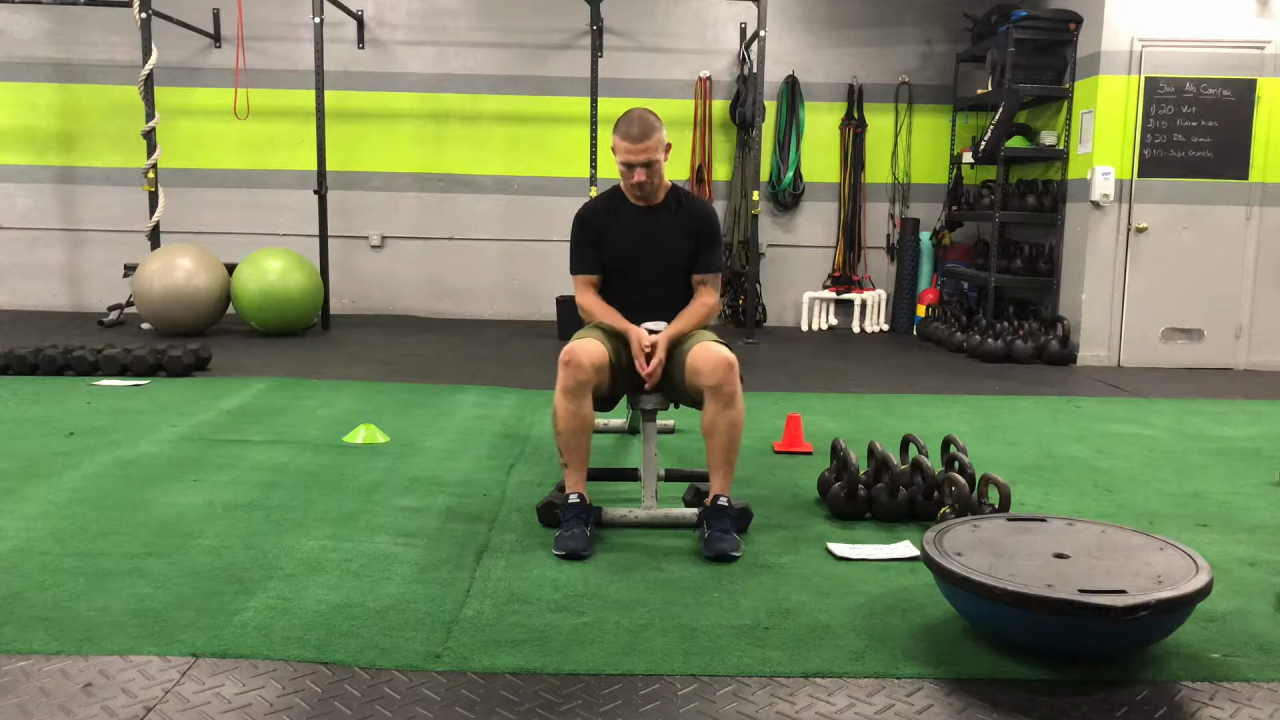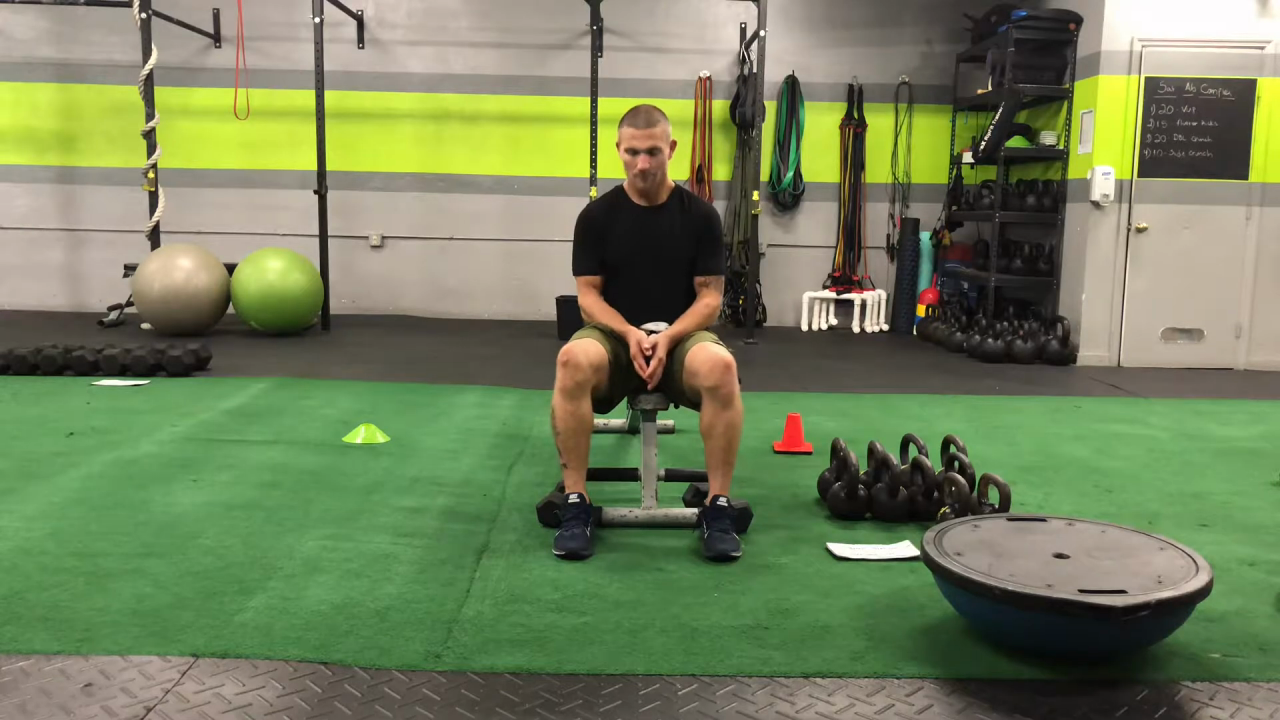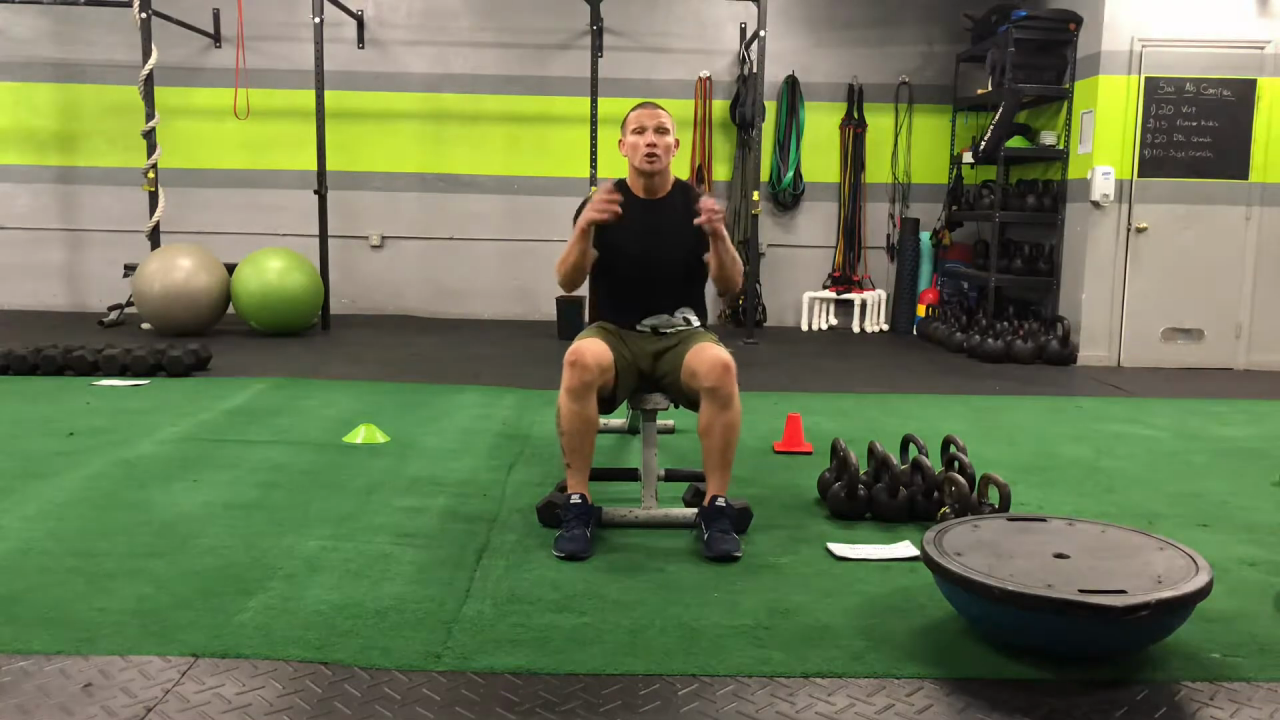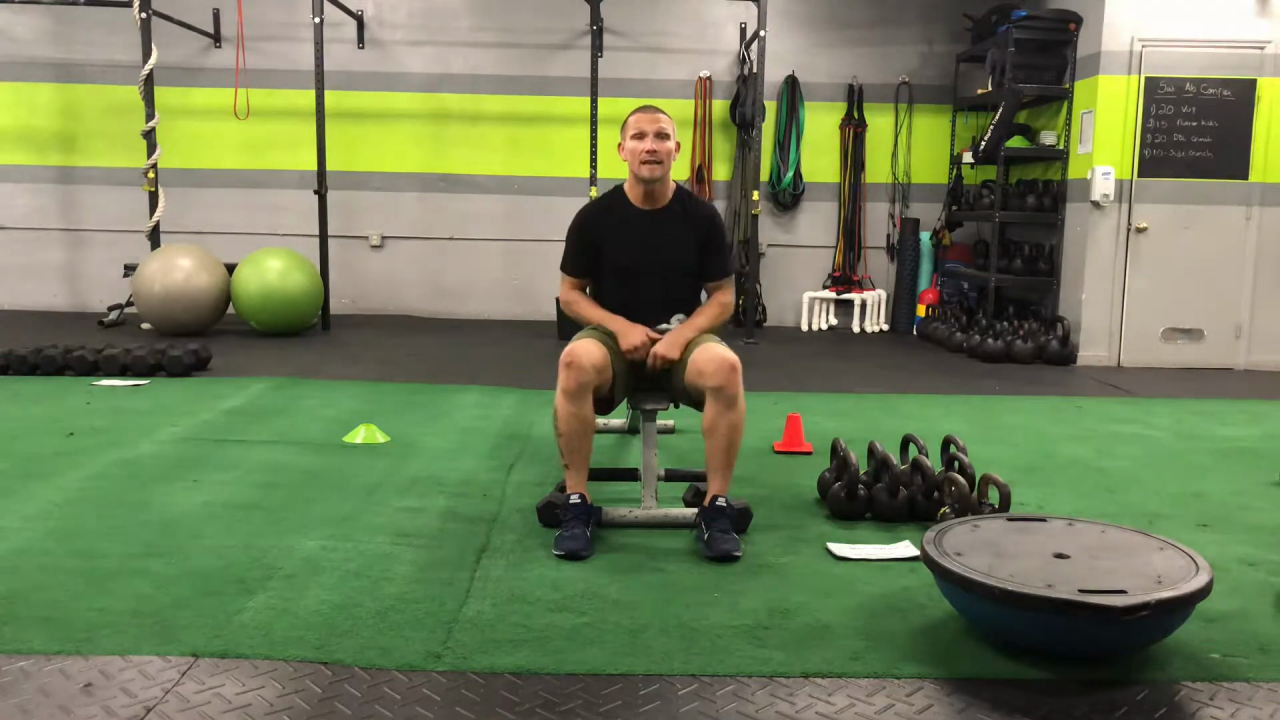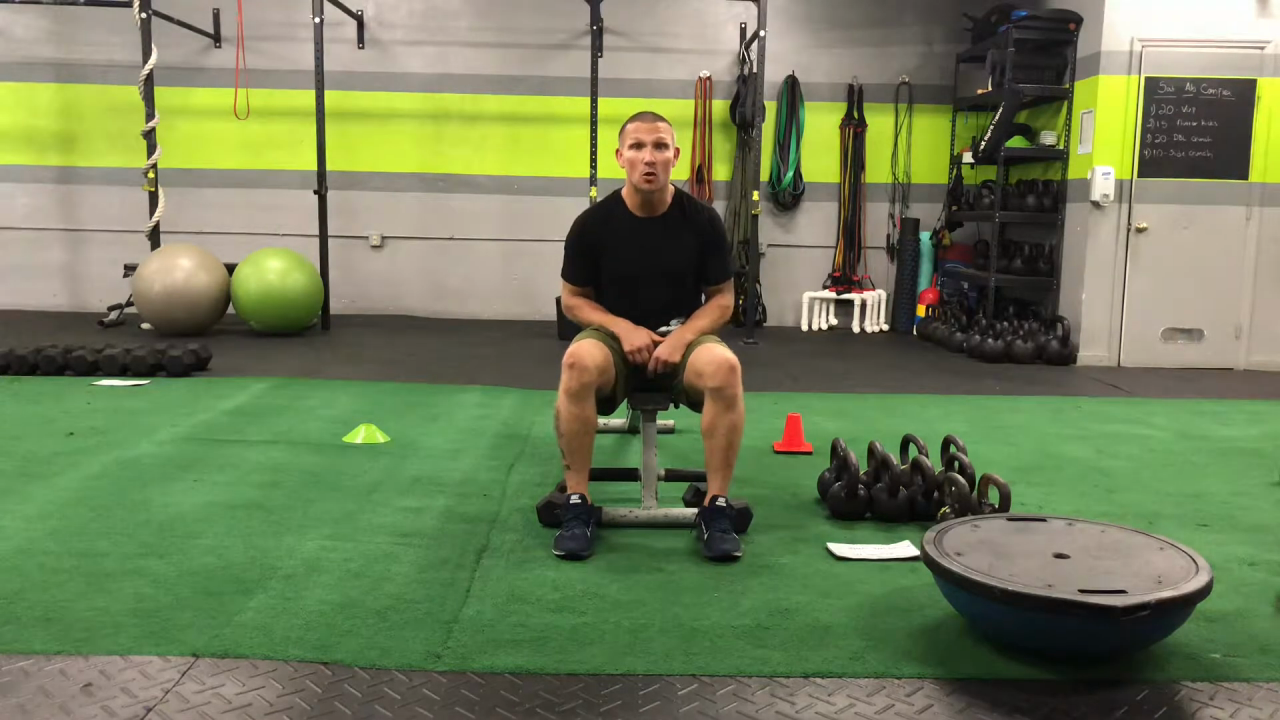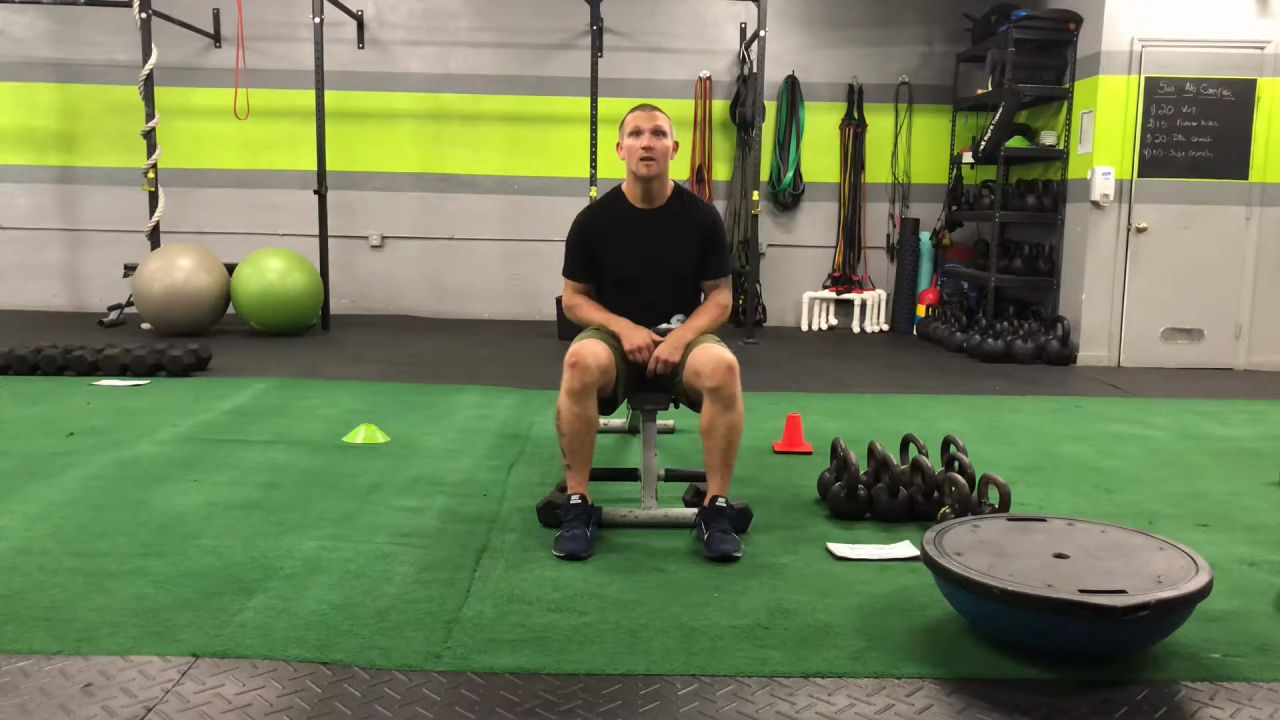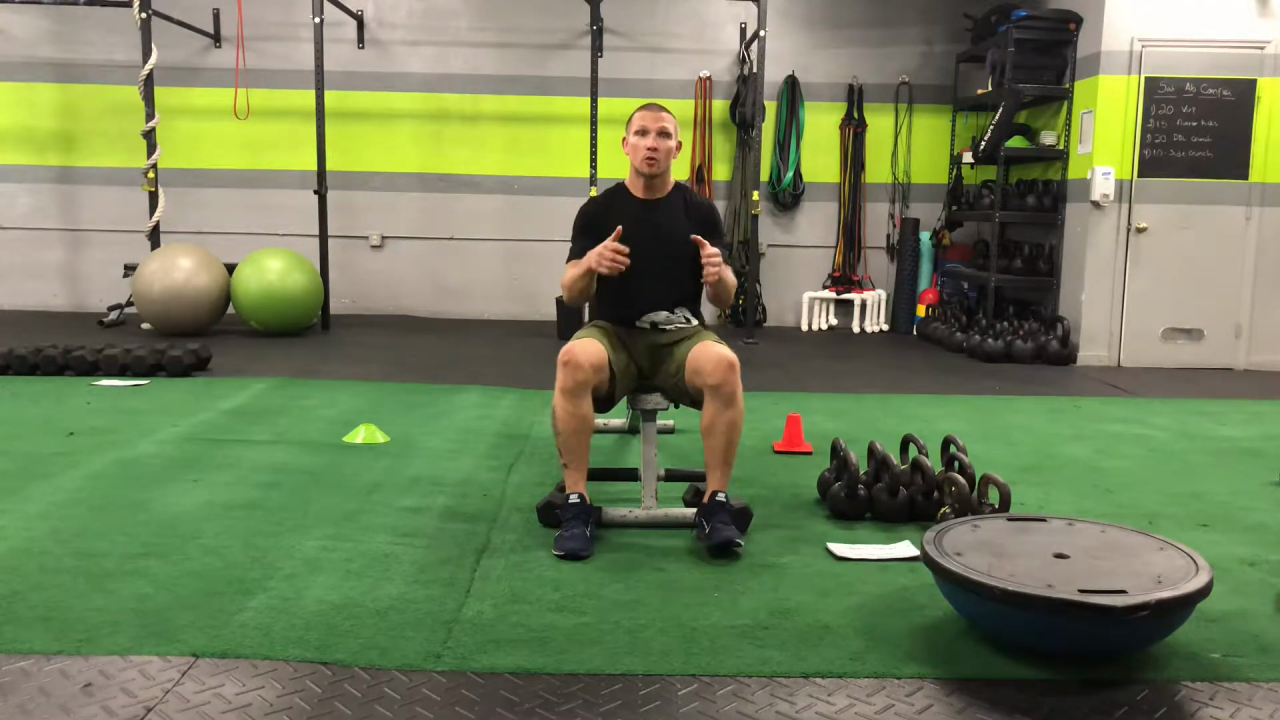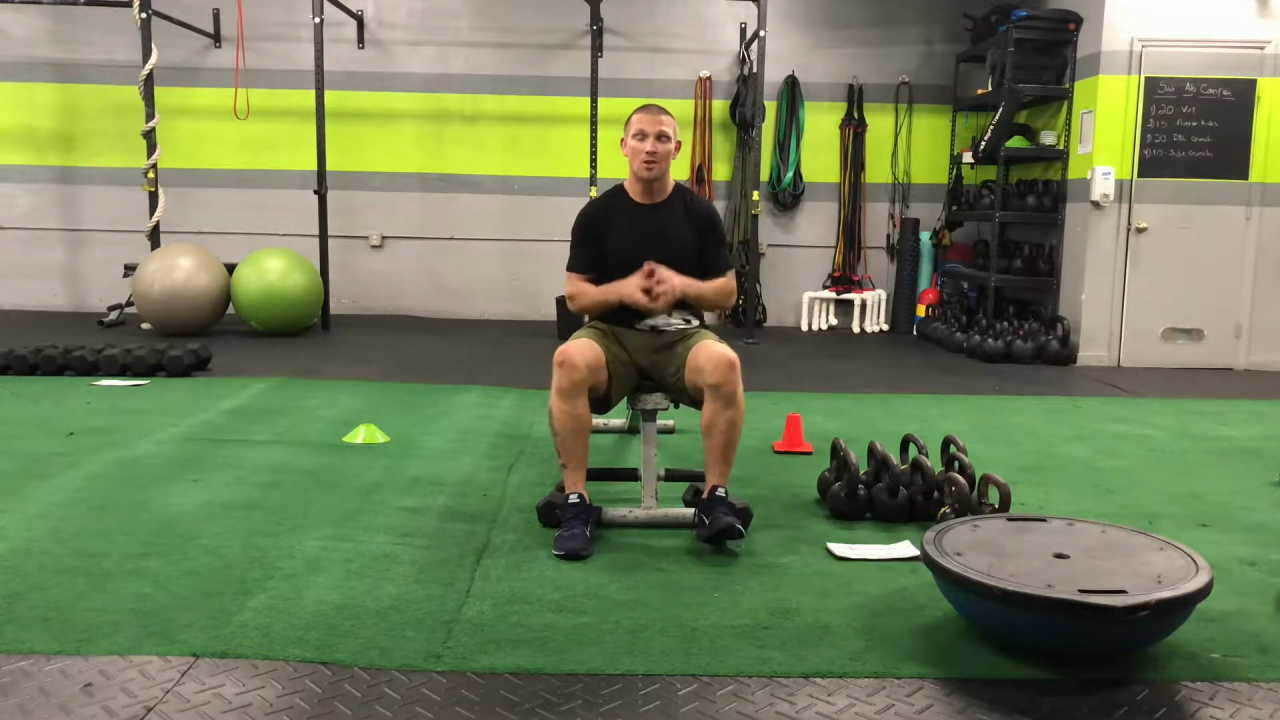
dt=0.5s
person 1, frame 1
left shoulder: (697, 213)
right shoulder: (594, 215)
left elbow: (707, 295)
right elbow: (586, 294)
left wrist: (667, 338)
right wrist: (630, 332)
left hip: (680, 335)
right hip: (616, 334)
left knee: (722, 366)
right knee: (574, 360)
left ankle: (718, 507)
right ankle: (575, 504)
person 1, frame 2
left shoulder: (700, 215)
right shoulder: (597, 216)
left elbow: (710, 297)
right elbow: (588, 295)
left wrist: (667, 339)
right wrist: (630, 334)
left hip: (681, 336)
right hip: (616, 335)
left knee: (720, 367)
right knee: (572, 361)
left ankle: (717, 507)
right ankle: (576, 504)
person 1, frame 3
left shoulder: (697, 204)
right shoulder: (602, 203)
left elbow: (732, 287)
right elbow: (568, 281)
left wrist: (717, 233)
right wrist: (587, 225)
left hip: (681, 334)
right hip: (615, 333)
left knee: (720, 368)
right knee: (580, 361)
left ankle: (716, 507)
right ankle: (577, 505)
person 1, frame 4
left shoulder: (702, 216)
right shoulder: (594, 217)
left elbow: (723, 297)
right elbow: (570, 294)
left wrist: (682, 334)
right wrist: (619, 326)
left hip: (681, 336)
right hip: (615, 334)
left knee: (726, 367)
right knee: (575, 361)
left ankle: (715, 507)
right ankle: (577, 504)
person 1, frame 5
left shoulder: (703, 221)
right shoulder: (592, 223)
left elbow: (722, 299)
right elbow: (573, 299)
left wrist: (682, 336)
right wrist: (623, 328)
left hip: (682, 337)
right hip: (615, 335)
left knee: (725, 367)
right knee: (578, 363)
left ankle: (715, 508)
right ankle: (577, 505)
person 1, frame 6
left shoulder: (701, 216)
right shoulder: (594, 219)
left elbow: (720, 296)
right elbow: (574, 299)
left wrist: (681, 337)
right wrist: (623, 327)
left hip: (682, 337)
right hip: (615, 335)
left knee: (723, 367)
right knee: (580, 362)
left ankle: (715, 508)
right ankle: (577, 505)
person 1, frame 7
left shoulder: (699, 211)
right shoulder: (599, 209)
left elbow: (725, 298)
right elbow: (570, 293)
left wrist: (716, 272)
right wrist: (591, 262)
left hip: (681, 335)
right hip: (613, 332)
left knee: (724, 365)
right knee: (573, 361)
left ankle: (715, 504)
right ankle: (576, 503)
person 1, frame 8
left shoulder: (700, 213)
right shoulder: (597, 213)
left elbow: (726, 292)
right elbow: (575, 295)
left wrist: (684, 286)
right wrist: (618, 290)
left hip: (681, 333)
right hip: (613, 333)
left knee: (725, 365)
right knee: (568, 360)
left ankle: (714, 500)
right ankle: (576, 503)
